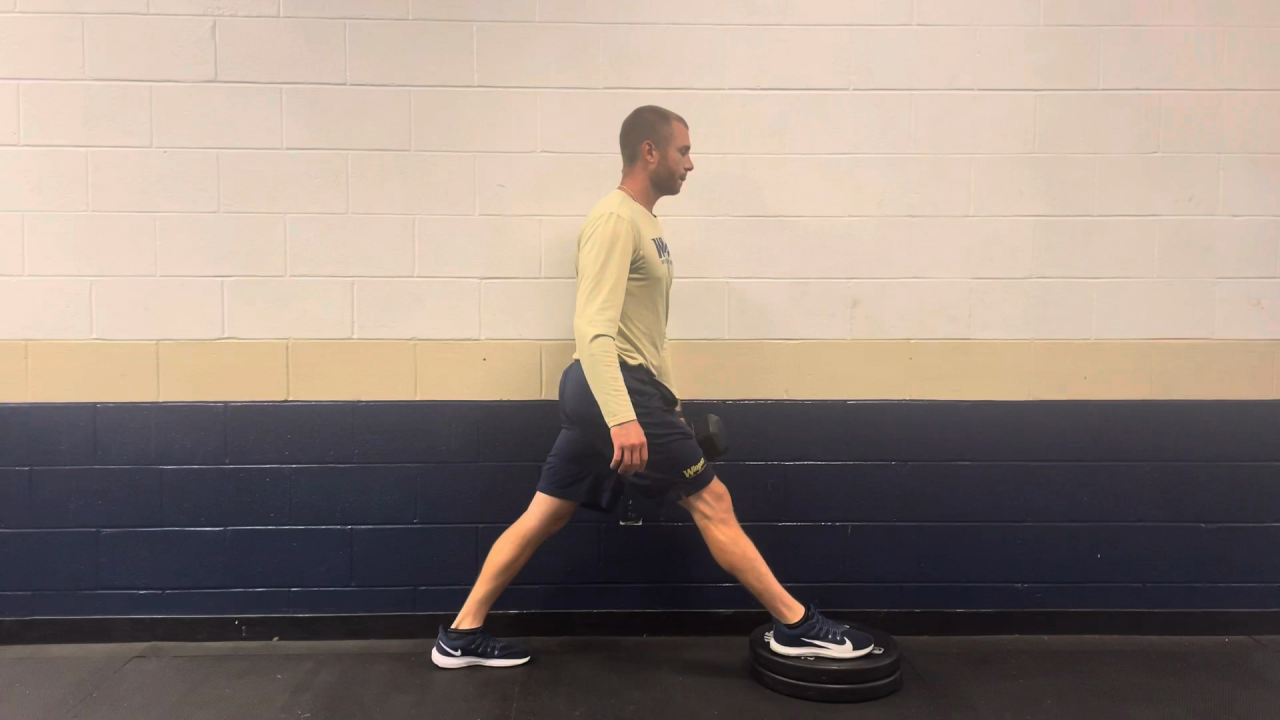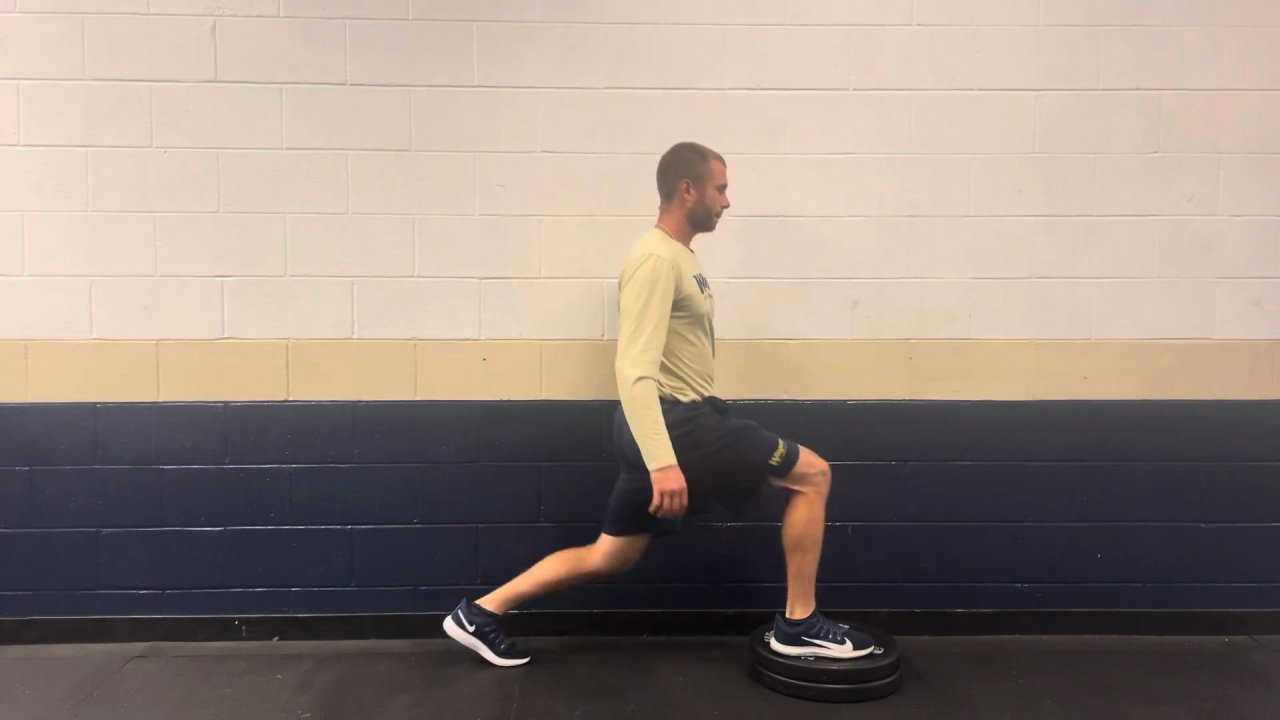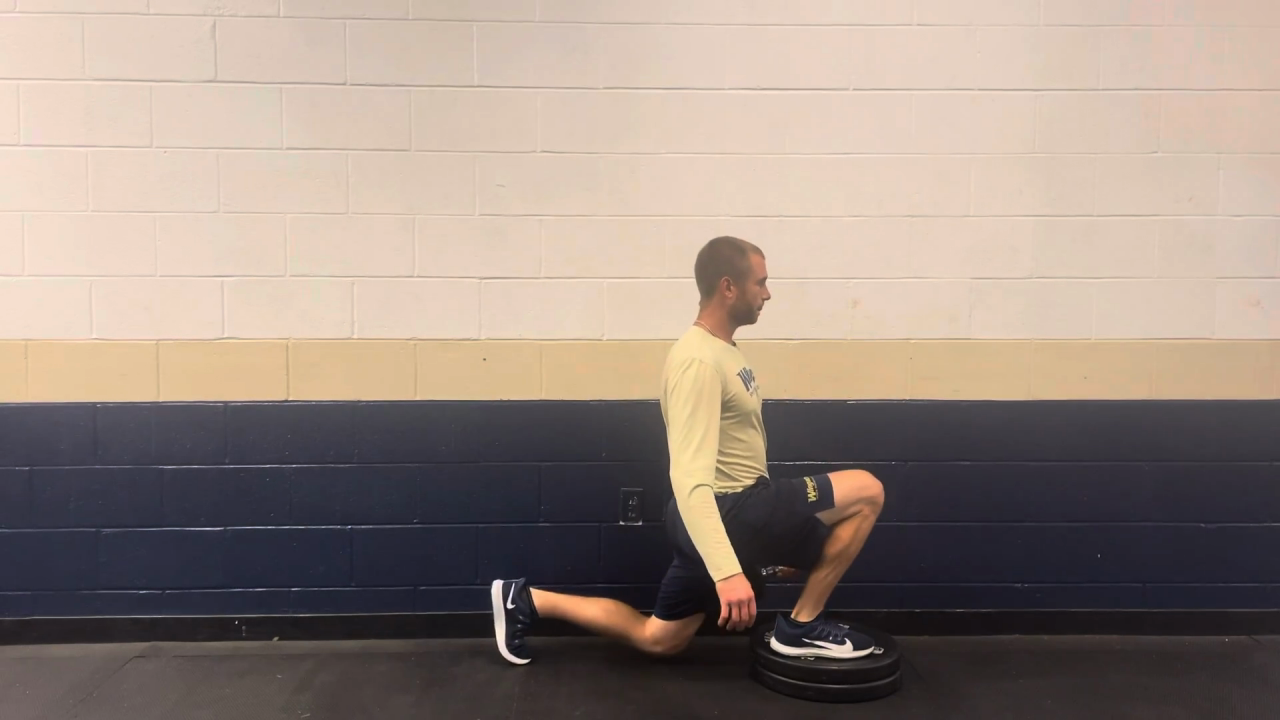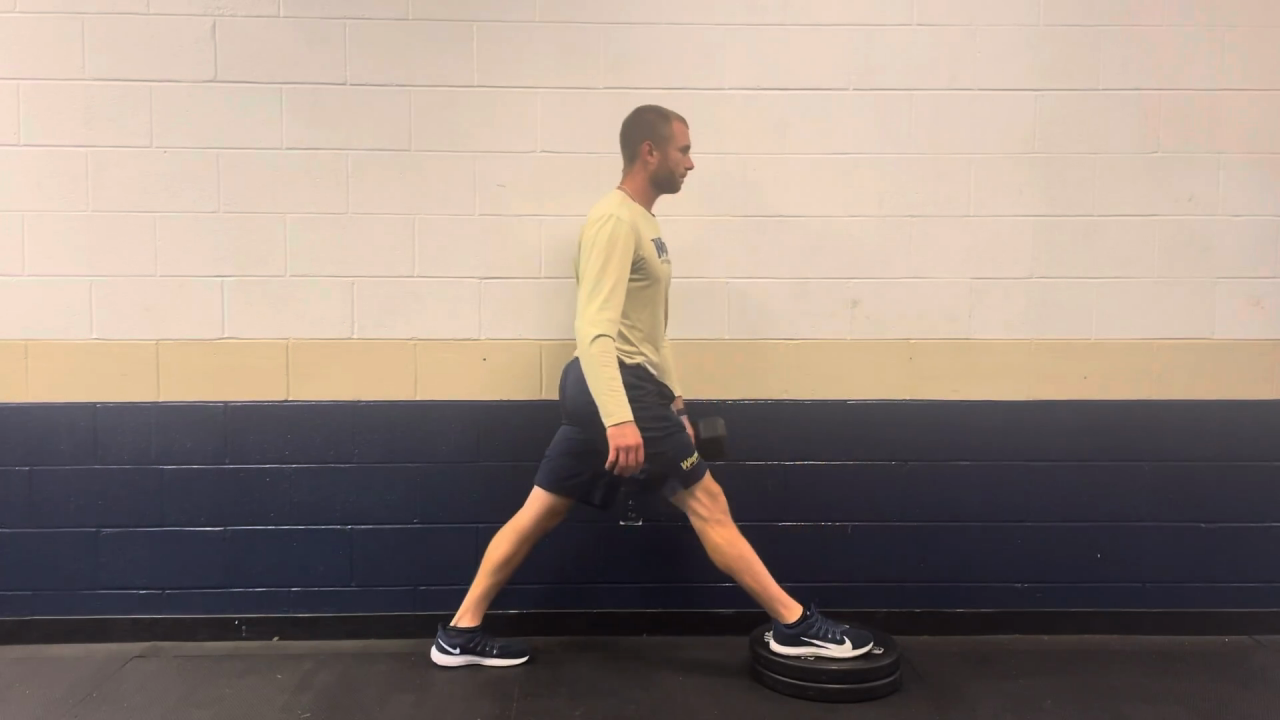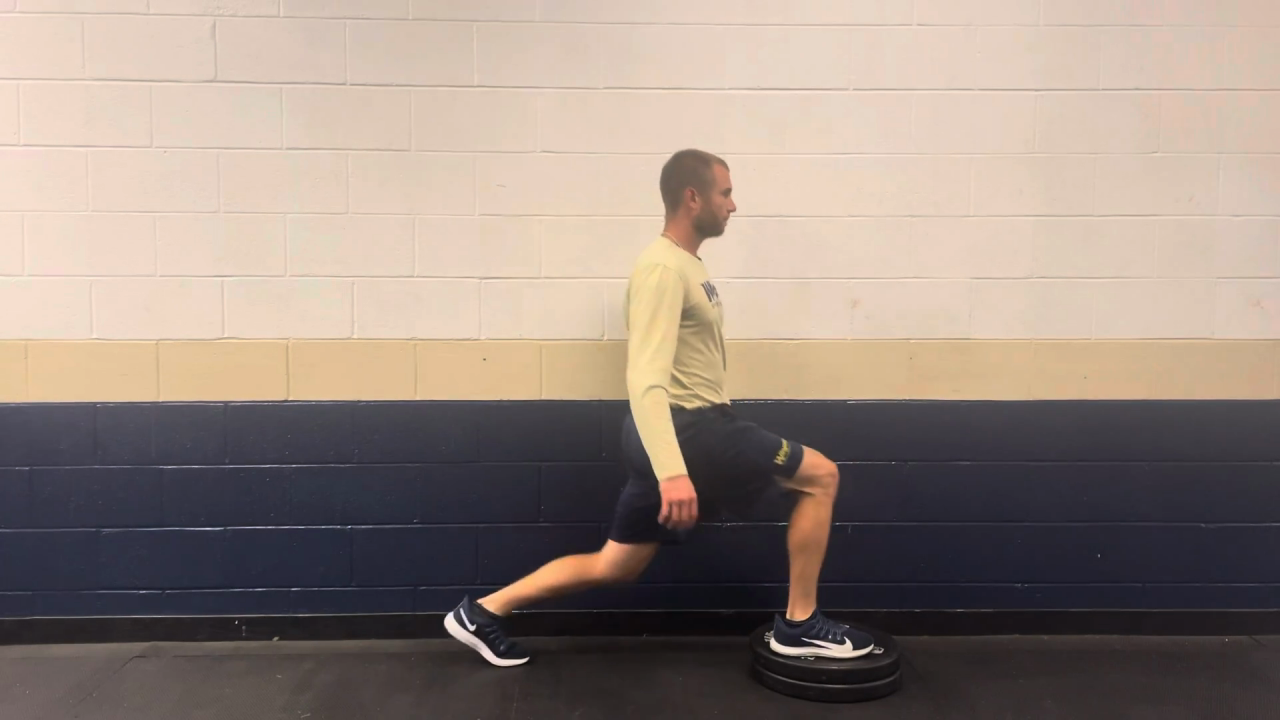
dt=1s
person 1, frame 1
left shoulder: (642, 221)
right shoulder: (616, 220)
right elbow: (594, 329)
left wrist: (670, 404)
right wrist: (624, 417)
left hip: (598, 390)
right hip: (616, 389)
left knee: (545, 514)
right knee: (712, 501)
left ankle: (462, 633)
right ankle: (797, 625)
person 1, frame 2
left shoulder: (677, 255)
right shoulder: (656, 259)
right elbow: (634, 371)
right wrist: (663, 462)
left hip: (671, 422)
right hip: (674, 422)
left knee: (610, 553)
right knee: (813, 476)
left ankle: (480, 612)
right ankle: (799, 623)
person 1, frame 3
left shoulder: (720, 350)
right shoulder: (699, 363)
right elbow: (691, 481)
left wrist: (772, 534)
right wrist: (727, 572)
left hip: (733, 508)
right hip: (730, 513)
left knee: (659, 638)
right knee: (865, 492)
left ankle: (523, 601)
right ankle: (803, 625)
person 1, frame 4
left shoulder: (638, 221)
right shoulder: (615, 221)
right elbow: (595, 329)
left wrist: (673, 401)
right wrist: (619, 417)
left hip: (600, 390)
right hip: (618, 386)
left knee: (540, 512)
right knee: (707, 503)
left ankle: (461, 633)
right ankle: (795, 625)
person 1, frame 5
left shoulder: (685, 264)
right shoulder: (662, 270)
right elbow: (645, 381)
right wrist: (673, 473)
left hip: (688, 430)
right hip: (686, 430)
left knee: (615, 563)
right knee: (819, 477)
left ankle: (480, 613)
right ankle: (800, 625)
